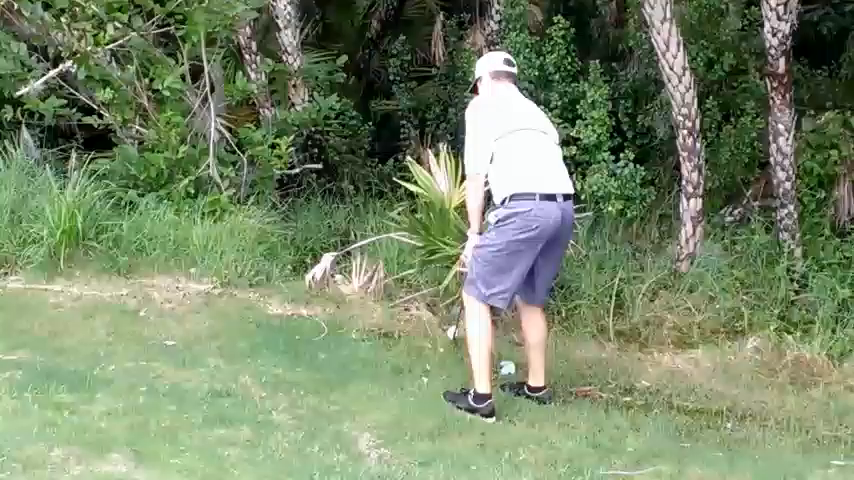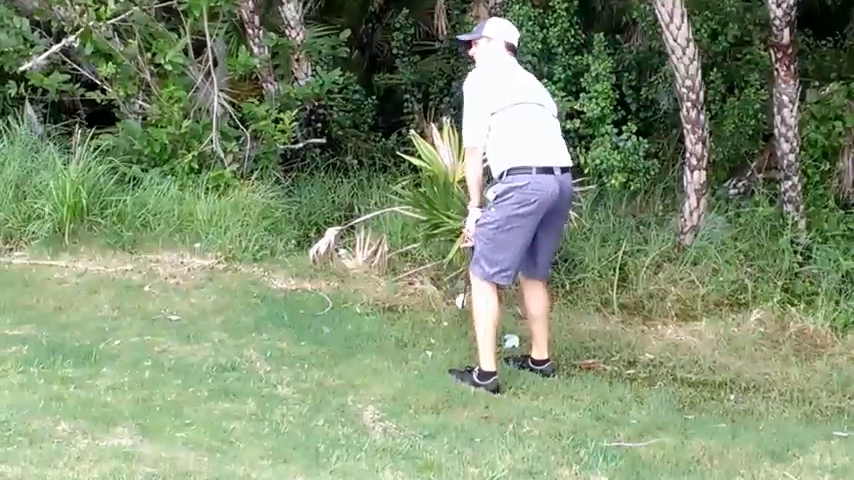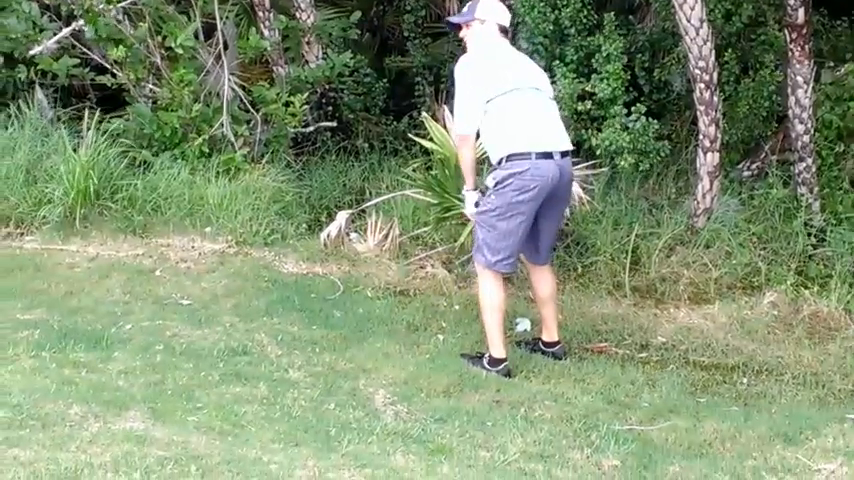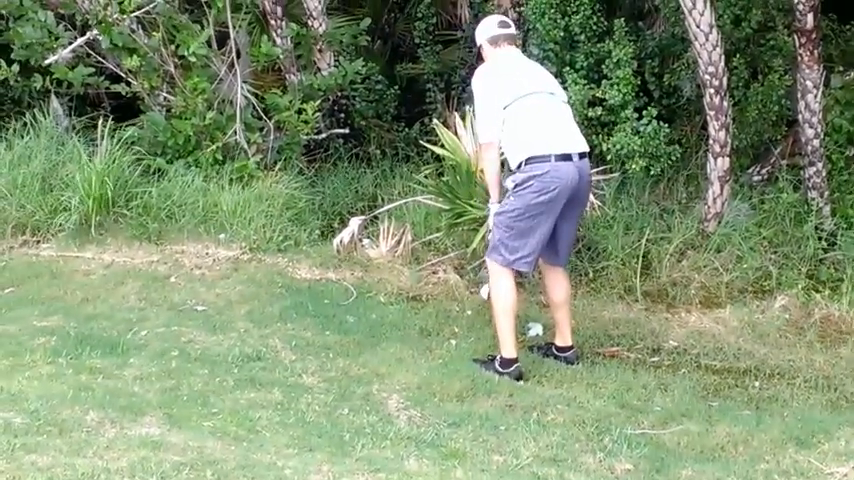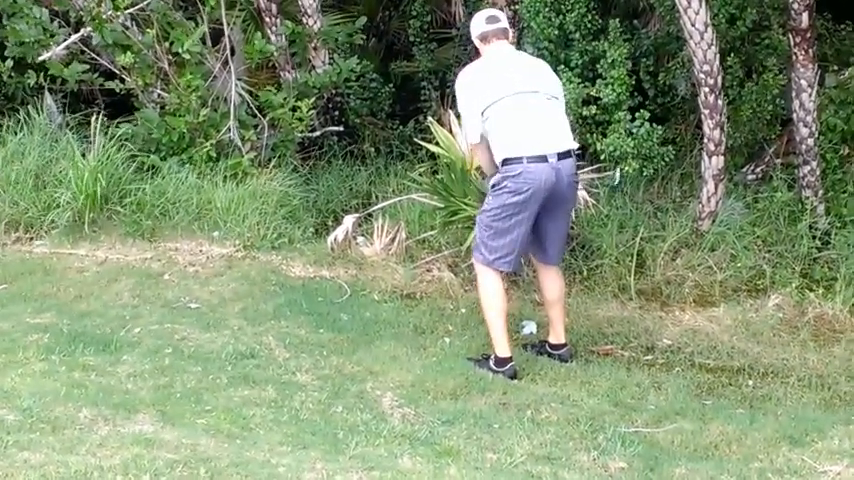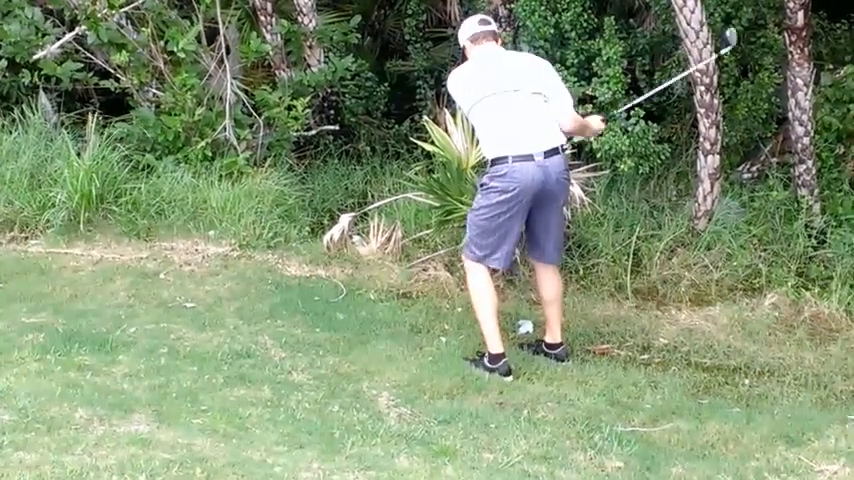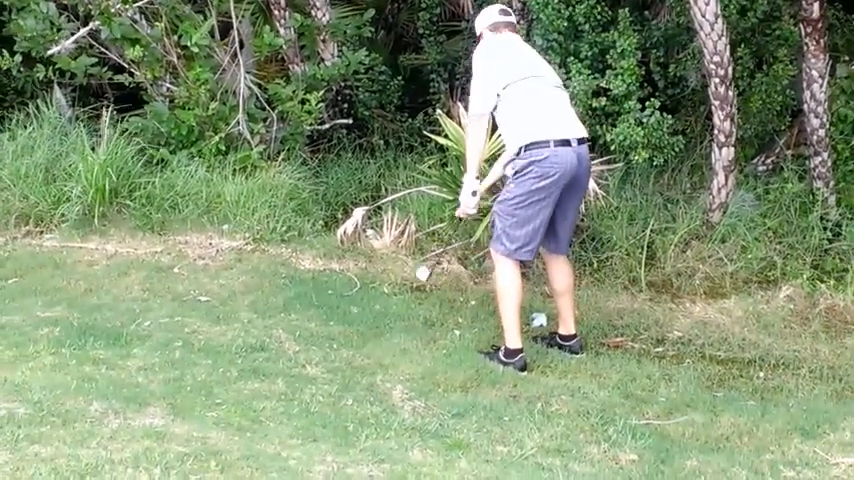
dt=0.5s
person 1, frame 1
left shoulder: (483, 105)
right shoulder: (534, 110)
left elbow: (475, 175)
left wrist: (474, 234)
left hip: (525, 207)
right hip: (563, 206)
left knee: (476, 296)
right knee: (530, 300)
left ankle: (481, 396)
right ankle: (537, 385)
person 1, frame 2
left shoulder: (480, 76)
right shoulder: (531, 81)
left elbow: (473, 148)
left wrist: (474, 207)
left hip: (523, 181)
right hip: (561, 179)
left knee: (483, 276)
right knee: (532, 274)
left ankle: (485, 373)
right ankle: (540, 358)
person 1, frame 3
left shoulder: (472, 61)
right shoulder: (527, 63)
left elbow: (465, 134)
left wrist: (470, 189)
left hip: (522, 166)
right hip: (561, 163)
left knee: (488, 264)
right knee: (538, 257)
left ankle: (496, 359)
right ankle: (551, 340)
person 1, frame 4
left shoulder: (488, 72)
right shoulder: (539, 71)
left elbow: (489, 144)
left wrist: (495, 202)
left hip: (541, 170)
right hip: (579, 166)
left knee: (499, 262)
right knee: (553, 261)
left ankle: (507, 360)
right ankle: (564, 345)
person 1, frame 5
left shoulder: (470, 76)
right shoulder: (539, 67)
left elbow: (477, 144)
left wrist: (497, 177)
left hip: (521, 170)
right hip: (565, 165)
left knee: (487, 264)
right knee: (548, 259)
left ankle: (502, 359)
right ankle: (558, 343)
person 1, frame 6
left shoulder: (458, 78)
right shoulder: (533, 62)
right elbow: (568, 122)
right wrist: (588, 124)
left hip: (509, 170)
right hip: (553, 163)
left knee: (476, 261)
right knee: (545, 258)
left ankle: (495, 356)
right ankle: (554, 342)
person 1, frame 7
left shoulder: (489, 50)
right shoulder: (534, 58)
left elbow: (479, 119)
left wrist: (471, 180)
right wrist: (486, 184)
left hip: (543, 156)
right hip: (578, 153)
left knee: (504, 252)
right knee: (555, 249)
left ankle: (512, 351)
right ankle: (568, 335)
